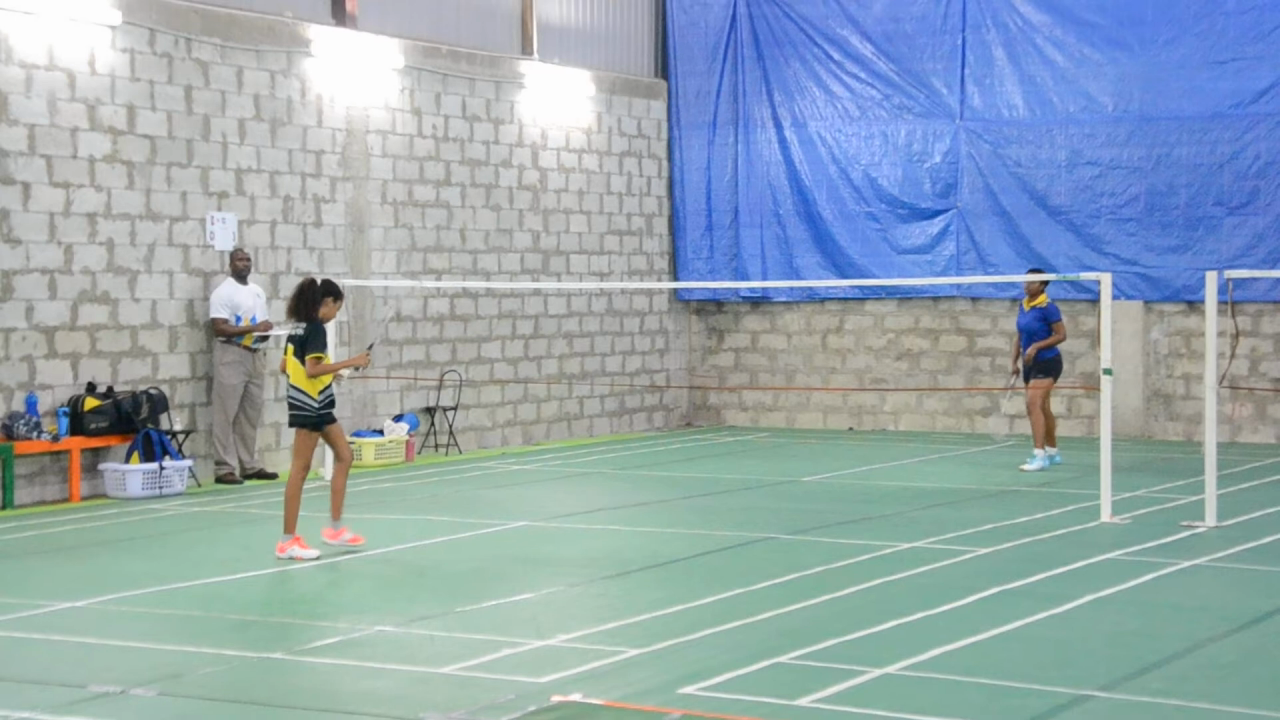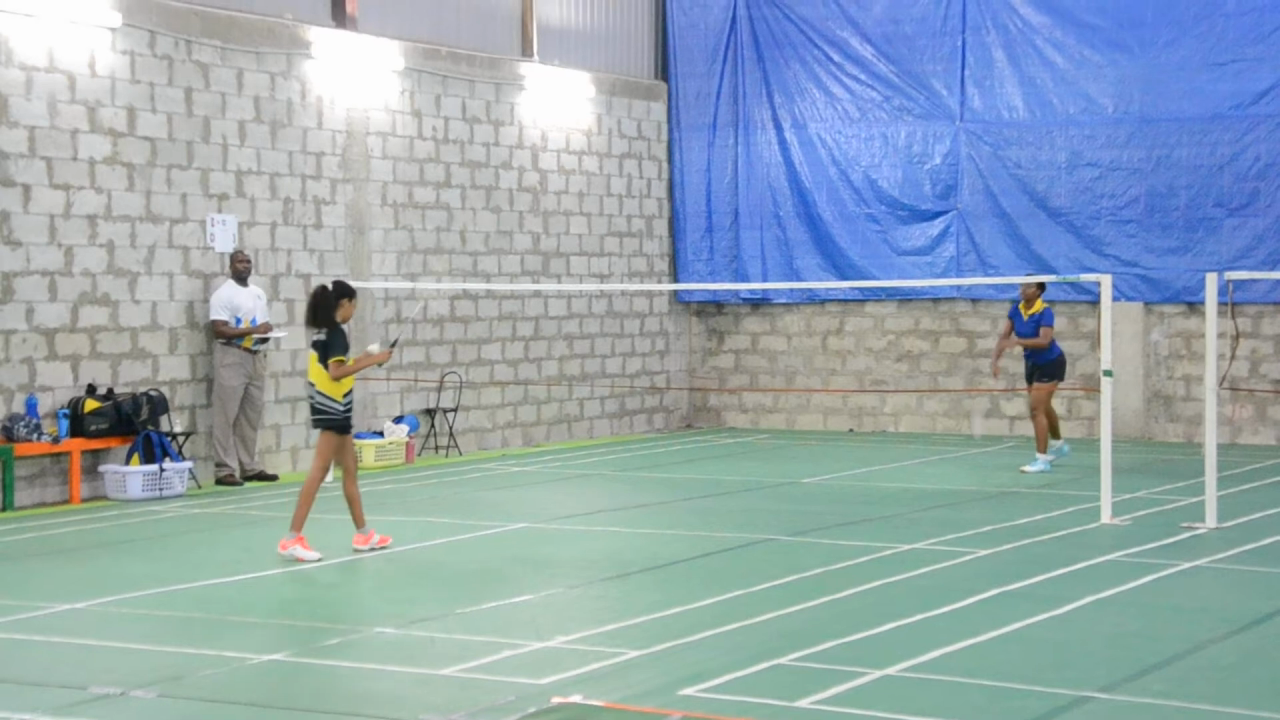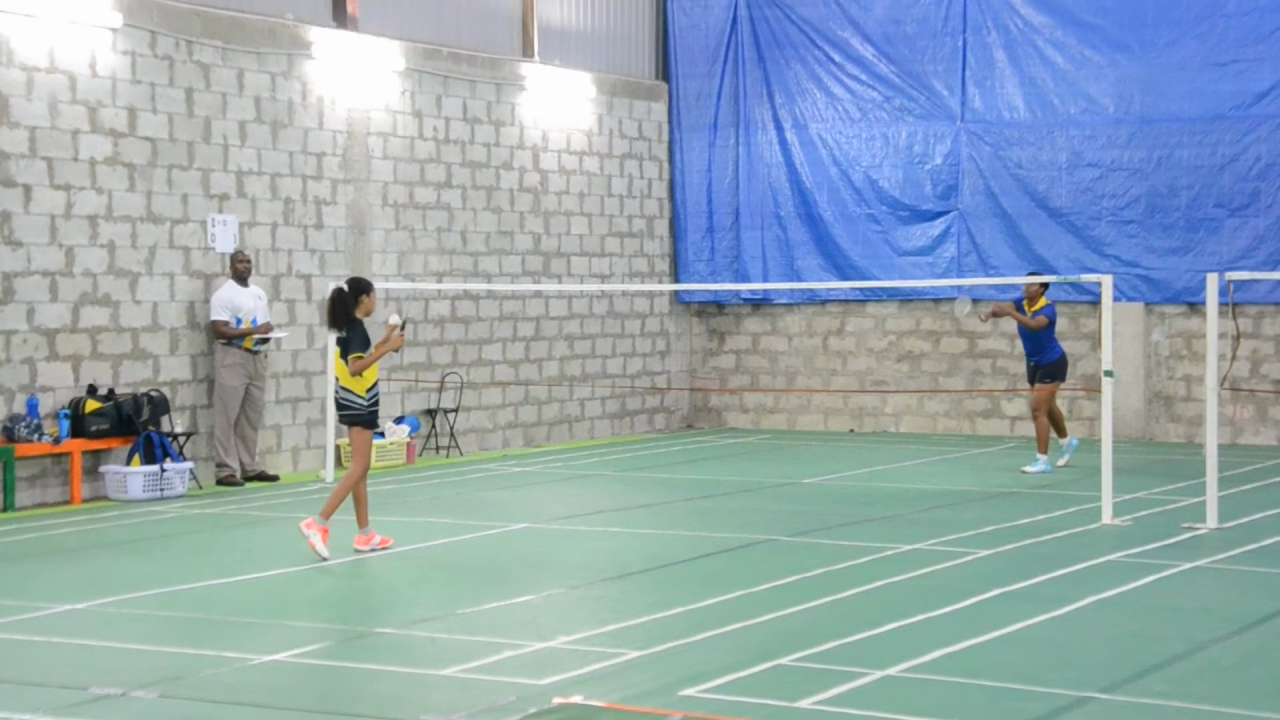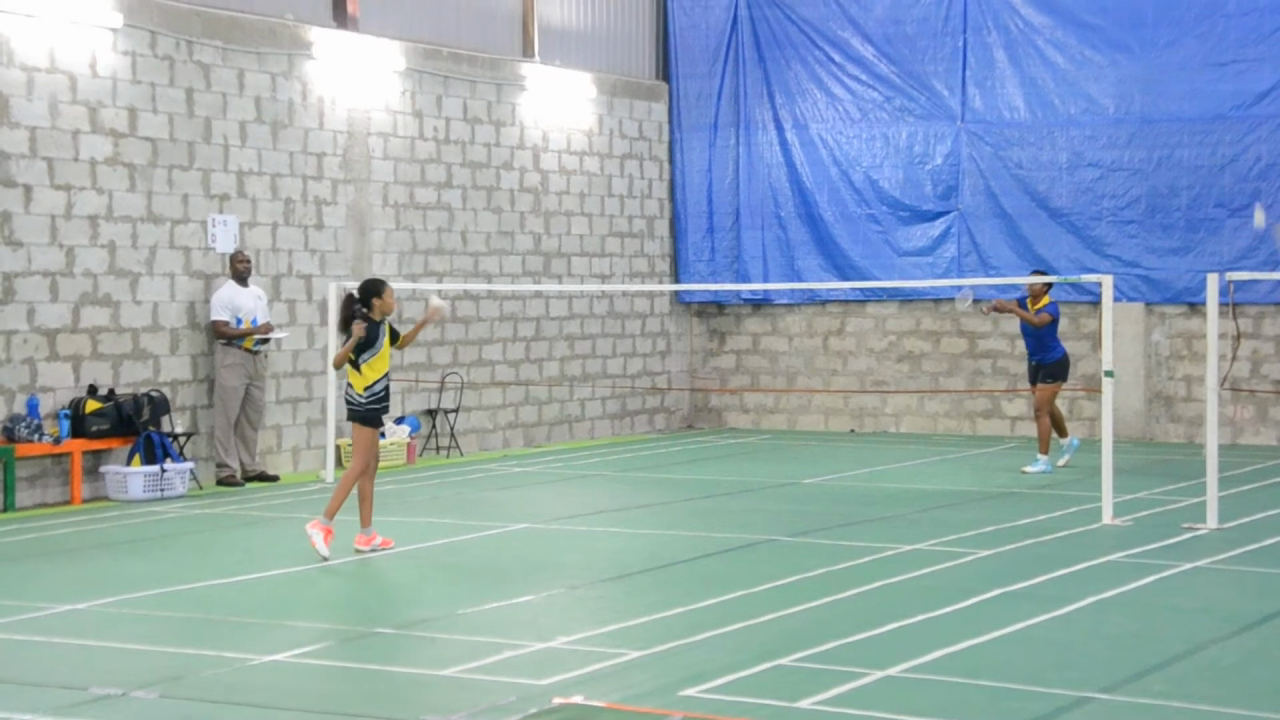
dt=0.4s
person 1, frame 1
left shoulder: (300, 327)
right shoulder: (316, 328)
left elbow: (284, 367)
right elbow: (312, 370)
right wrist: (350, 363)
left hip: (317, 406)
right hip: (310, 407)
left knee: (345, 457)
right knee: (300, 469)
left ankle: (335, 528)
right ankle: (288, 540)
person 1, frame 2
left shoulder: (322, 332)
right shoulder: (336, 333)
right elbow: (335, 373)
left wrist: (358, 361)
right wrist: (372, 361)
left hip: (331, 408)
right hip: (334, 409)
left knee: (350, 469)
right knee: (319, 471)
left ankle: (363, 534)
right ankle: (293, 538)
person 1, frame 3
left shoulder: (350, 327)
right shoulder: (356, 328)
right elbow: (355, 368)
left wrist: (384, 340)
right wrist: (388, 348)
left hip: (355, 404)
right hip: (359, 405)
left knee: (361, 468)
right knee: (358, 468)
left ankle: (365, 534)
right ankle: (317, 523)
person 1, frame 4
left shoulder: (383, 325)
right shoulder: (363, 327)
left elbow: (402, 342)
right elbow: (337, 363)
left wrist: (424, 322)
right wrist: (354, 339)
left hip: (373, 402)
right hip: (363, 404)
left knee: (370, 467)
right knee: (358, 466)
left ankle: (366, 535)
right ankle: (322, 524)
person 2, frame 1
left shoulder: (258, 291)
right shoulder: (223, 292)
right elbow: (219, 328)
left wrist: (266, 330)
right wrist: (252, 328)
left hip: (255, 355)
right hip: (231, 355)
left knee: (251, 413)
right knee: (226, 414)
left ankle: (250, 465)
right ankle: (224, 469)
person 2, frame 2
left shoulder: (258, 293)
right shoulder: (223, 294)
right elbow: (219, 330)
left wrist: (266, 332)
right wrist: (252, 330)
left hip: (256, 357)
right hip: (231, 357)
left knee: (252, 415)
right knee: (227, 416)
left ankle: (250, 467)
right ankle: (225, 470)
person 2, frame 3
left shoulder: (259, 293)
right shoulder: (224, 294)
right elbow: (219, 331)
left wrist: (267, 332)
right wrist: (253, 330)
left hip: (257, 357)
right hip: (232, 358)
left knee: (253, 415)
right knee: (227, 416)
left ankle: (251, 467)
right ankle: (225, 470)
person 2, frame 4
left shoulder: (259, 293)
right shoulder: (224, 294)
right elbow: (219, 331)
left wrist: (267, 332)
right wrist: (253, 331)
left hip: (257, 357)
right hip: (232, 357)
left knee: (253, 415)
right knee: (228, 416)
left ankle: (251, 467)
right ankle: (226, 471)
person 3, frame 1
left shoulder: (1048, 307)
right shoulder: (1023, 305)
left elbow: (1061, 335)
left wrist: (1036, 347)
right wrist: (1015, 360)
left hip: (1046, 362)
right hip: (1030, 363)
left knee: (1033, 405)
right knee: (1042, 407)
left ankle: (1040, 457)
right ankle: (1052, 453)
person 3, frame 2
left shoulder: (1045, 312)
right shoulder: (1016, 309)
left elbow: (1045, 341)
right elbow: (1004, 335)
left wrist: (1016, 341)
right wrist: (995, 359)
left hip: (1050, 363)
right hip: (1032, 363)
left knee: (1036, 409)
right knee: (1044, 407)
left ankle: (1041, 460)
right ankle: (1058, 444)
person 3, frame 3
left shoulder: (1048, 308)
right shoulder: (1020, 304)
left elbow: (1035, 325)
right elbow: (1004, 309)
left wrist: (1009, 312)
right wrist: (990, 313)
left hip: (1052, 363)
right hip: (1034, 363)
left knee: (1038, 410)
right knee: (1048, 406)
left ankle: (1043, 461)
right ankle: (1067, 441)
person 3, frame 4
left shoulder: (1051, 307)
right shoulder: (1024, 303)
left elbow: (1037, 322)
right elbow: (1007, 307)
left wrist: (1012, 308)
right wrist: (993, 307)
left hip: (1054, 362)
right hip: (1035, 362)
left knee: (1040, 410)
right knee: (1048, 407)
left ankle: (1043, 461)
right ankle: (1068, 441)
